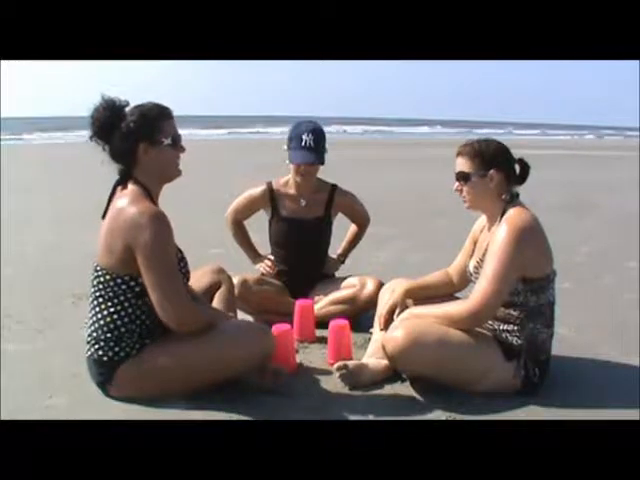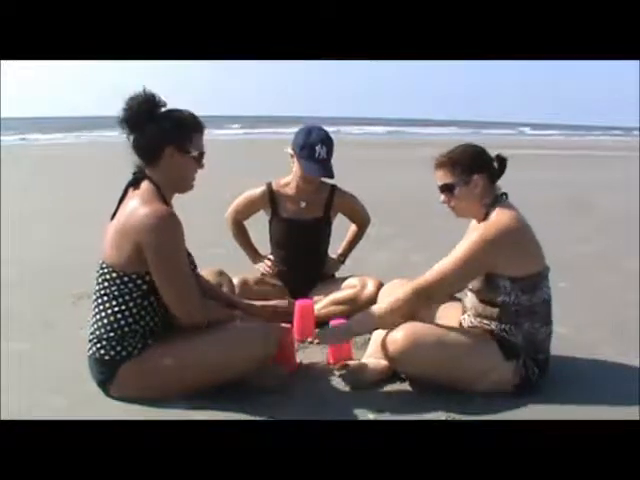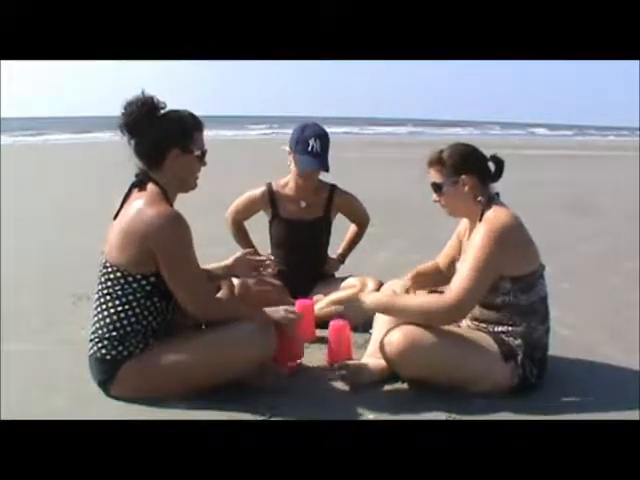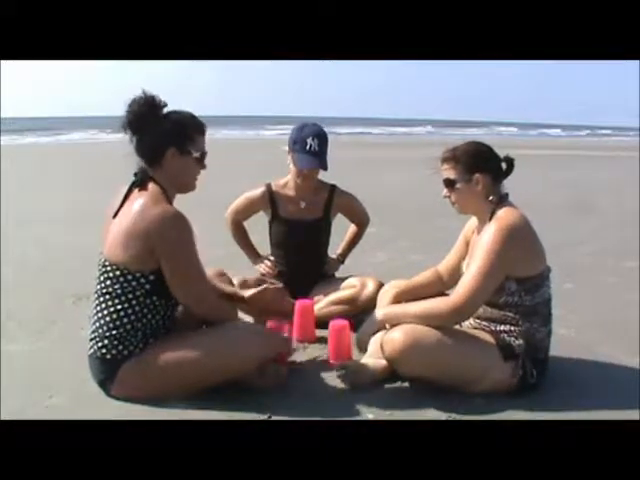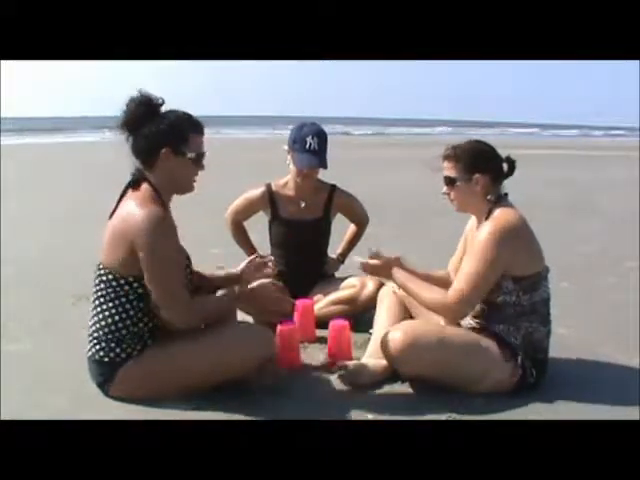
dt=1s
person 1, frame 1
left shoulder: (129, 198)
right shoulder: (146, 217)
left elbow: (169, 287)
right elbow: (179, 317)
left wrist: (219, 319)
right wrist: (222, 318)
left hip: (121, 346)
right hip: (125, 365)
left knee: (216, 276)
right knee: (258, 340)
left ankle: (222, 359)
person 1, frame 2
left shoulder: (141, 198)
right shoulder: (157, 218)
left elbow: (187, 282)
right elbow: (189, 312)
left wrist: (240, 308)
right wrist: (244, 317)
left hip: (125, 348)
right hip: (128, 366)
left knee: (218, 278)
right knee: (262, 340)
left ankle: (223, 361)
person 1, frame 3
left shoulder: (141, 199)
right shoulder: (163, 219)
right elbow: (200, 306)
left wrist: (227, 268)
right wrist: (263, 316)
left hip: (122, 351)
right hip: (128, 367)
left knee: (221, 285)
right knee: (261, 340)
person 1, frame 4
left shoulder: (137, 197)
right shoulder: (165, 219)
left elbow: (189, 285)
right elbow: (199, 304)
left wrist: (241, 297)
right wrist: (254, 324)
left hip: (122, 350)
right hip: (127, 367)
left knee: (219, 279)
right knee: (260, 343)
person 1, frame 5
left shoulder: (140, 200)
right shoulder: (151, 220)
left elbow: (179, 282)
right elbow: (180, 315)
left wrist: (232, 280)
right wrist: (239, 298)
left hip: (129, 348)
right hip: (126, 367)
left knee: (222, 289)
right knee: (260, 342)
left ankle: (225, 361)
person 2, frame 1
left shoulder: (514, 227)
right shoulder: (488, 221)
left elbow: (475, 312)
right elbow: (454, 277)
left wrist: (412, 314)
right wrist: (404, 290)
left hip: (516, 359)
right hip: (487, 330)
left knee: (401, 338)
right knee: (394, 289)
left ankle: (385, 364)
right ankle: (375, 363)
person 2, frame 2
left shoulder: (495, 231)
right shoulder: (487, 219)
left elbow: (423, 293)
right elbow: (441, 282)
left wrist: (350, 327)
left hip: (514, 358)
left knee: (401, 341)
right knee: (394, 290)
left ankle: (383, 364)
right ankle: (374, 363)
person 2, frame 3
left shoulder: (495, 228)
right shoulder: (474, 220)
left elbow: (451, 309)
right elbow: (440, 269)
left wrist: (378, 302)
right wrist: (411, 278)
left hip: (511, 358)
right hip: (479, 328)
left knee: (399, 343)
right knee: (395, 293)
left ankle: (380, 365)
right ankle: (374, 363)
person 2, frame 4
left shoulder: (503, 228)
right shoulder: (480, 222)
left elbow: (457, 309)
right elbow: (442, 275)
left wrist: (385, 315)
right wrist: (395, 295)
left hip: (512, 358)
right hip: (483, 329)
left knee: (400, 341)
right knee: (391, 290)
left ankle: (381, 362)
right ankle: (376, 362)
person 2, frame 5
left shoulder: (497, 228)
right shoulder: (480, 221)
left elbow: (454, 305)
right elbow: (453, 281)
left wrist: (395, 274)
right wrist: (401, 271)
left hip: (513, 356)
right hip: (482, 329)
left knee: (400, 340)
right knee: (393, 292)
left ankle: (385, 363)
right ankle: (374, 363)
person 3, frame 1
left shoulder: (336, 197)
right shoulder: (267, 194)
left elbow: (362, 221)
right elbow: (233, 217)
left wrist: (340, 258)
right wrist: (256, 258)
left hip: (319, 286)
right hip: (278, 286)
left knee: (373, 289)
right knee: (237, 287)
left ankle: (279, 317)
right ankle: (331, 311)
person 3, frame 2
left shoulder: (336, 198)
right shoulder: (267, 195)
left elbow: (363, 221)
right elbow: (233, 217)
left wrist: (340, 258)
right wrist: (256, 258)
left hip: (320, 286)
right hip: (279, 285)
left knee: (373, 289)
right knee: (237, 287)
right ankle: (327, 312)
person 3, frame 3
left shoulder: (336, 198)
right shoulder: (267, 195)
left elbow: (362, 221)
right elbow: (233, 218)
left wrist: (340, 258)
left hip: (320, 285)
right hip: (279, 285)
left knee: (373, 288)
right ankle: (326, 311)
person 3, frame 4
left shoulder: (335, 198)
right shoulder: (267, 196)
left elbow: (362, 221)
right elbow: (233, 218)
left wrist: (339, 258)
right wrist: (256, 258)
left hip: (319, 286)
left knee: (372, 289)
left ankle: (290, 316)
right ankle: (324, 312)
person 3, frame 5
left shoulder: (336, 198)
right shoulder: (267, 196)
left elbow: (361, 221)
right elbow: (233, 218)
left wrist: (339, 258)
left hip: (319, 286)
left knee: (372, 287)
right ankle: (327, 311)
